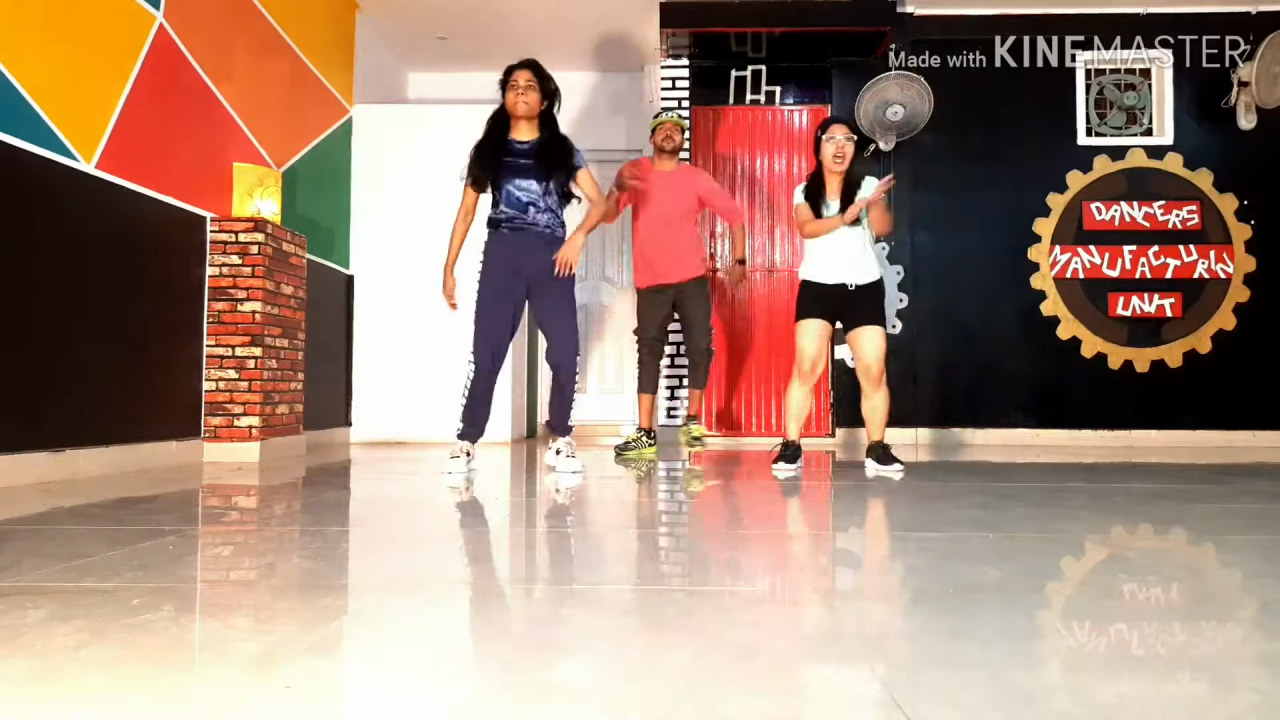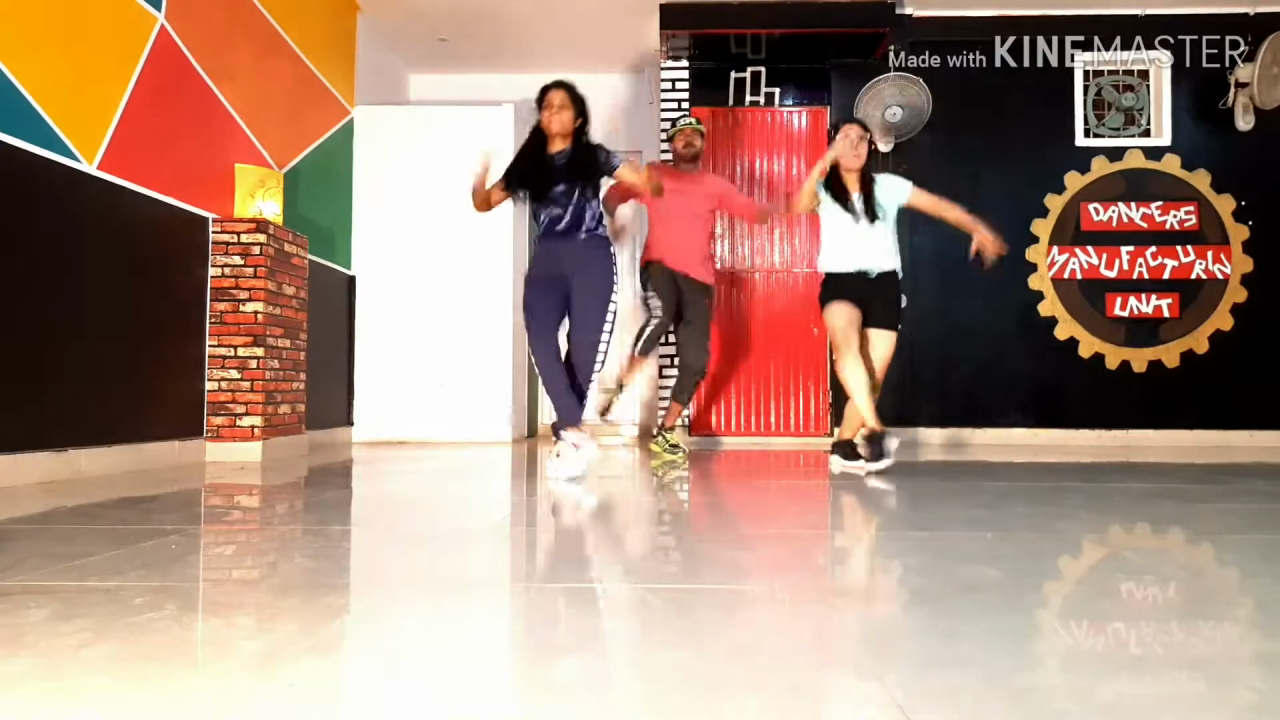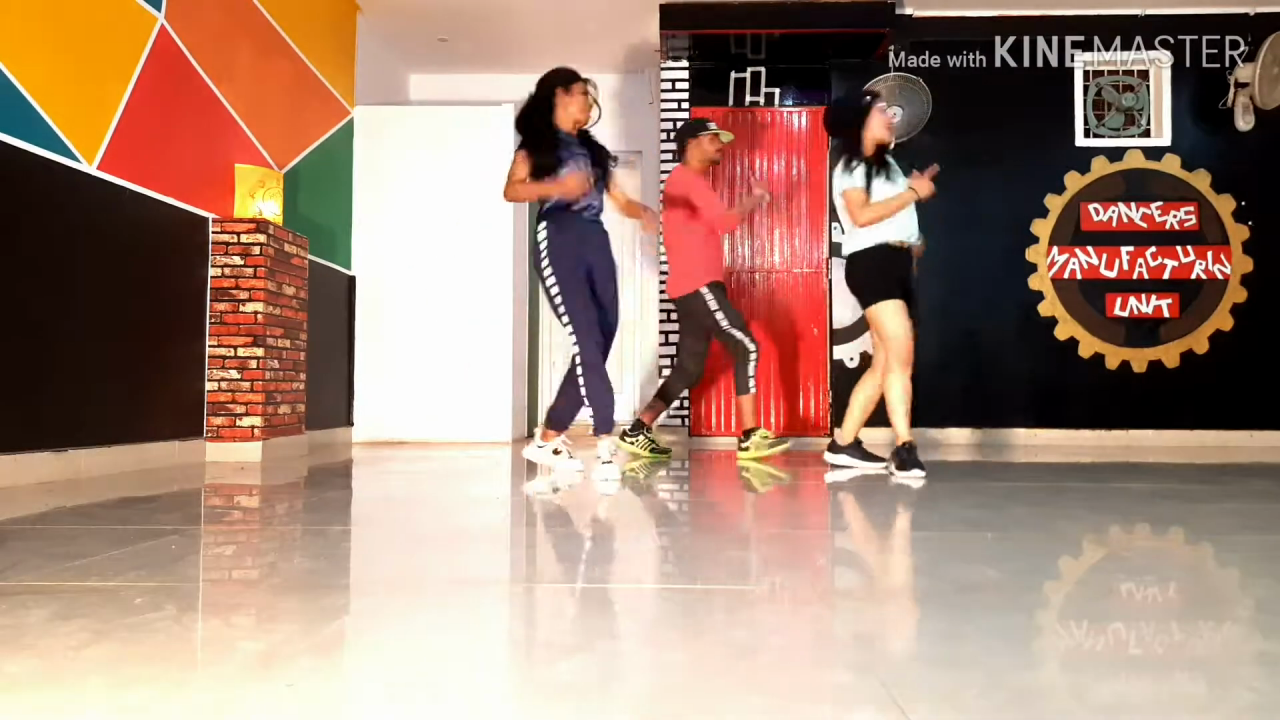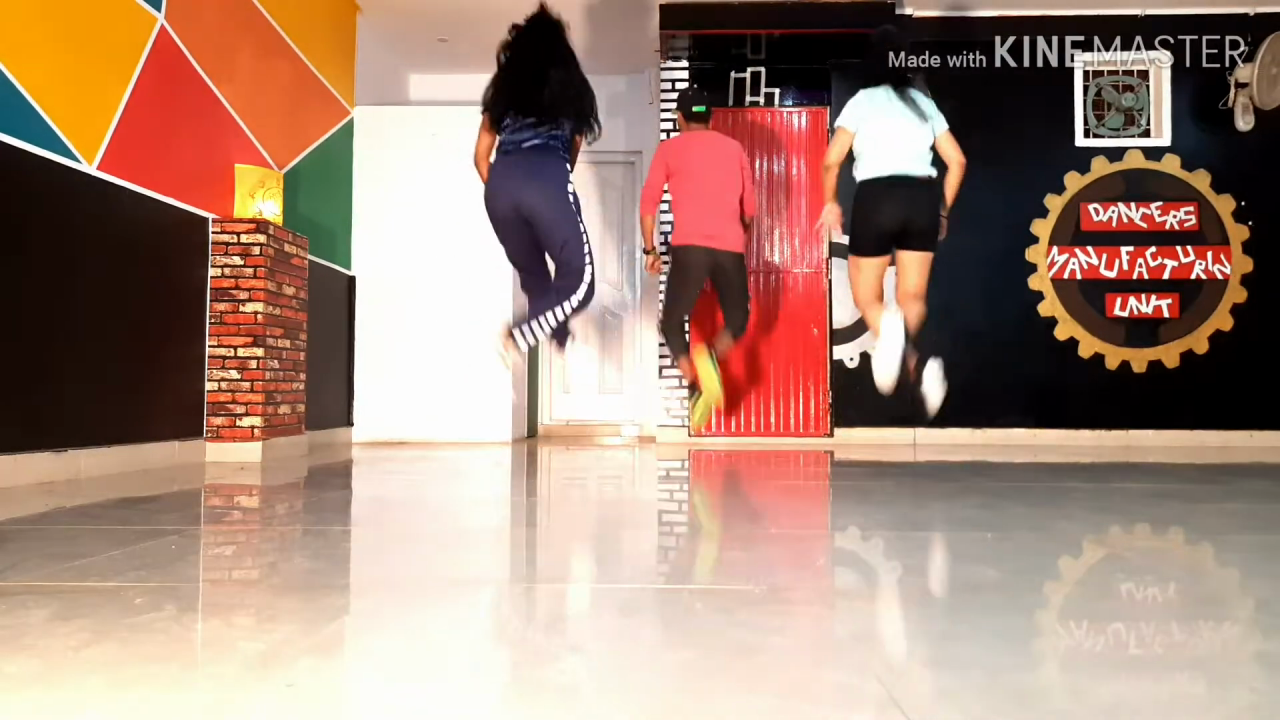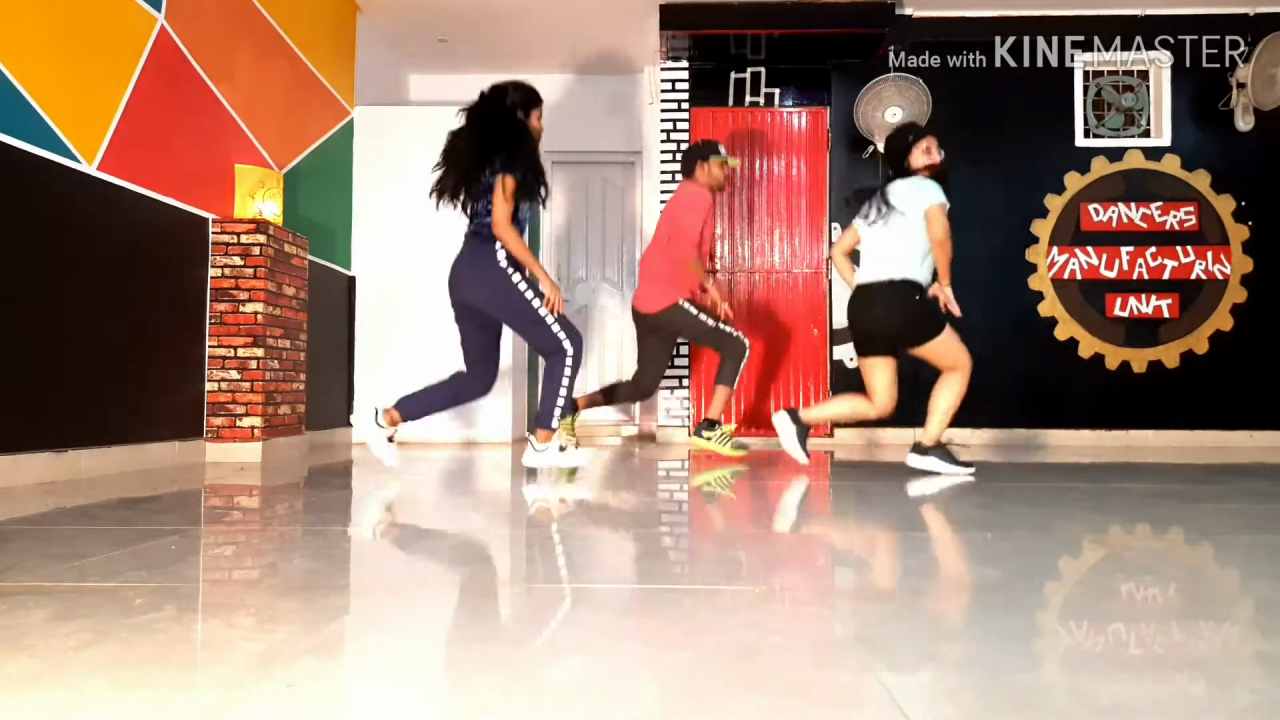
dt=0.7s
person 1, frame 1
left shoulder: (562, 148)
right shoulder: (490, 148)
left elbow: (597, 202)
right elbow: (467, 209)
left wrist: (577, 237)
right wrist: (449, 268)
left hip: (552, 255)
right hip: (503, 252)
left knee: (565, 354)
right knee: (486, 352)
left ankle: (559, 439)
right ankle: (465, 444)
person 1, frame 2
left shoulder: (591, 157)
right shoulder: (525, 167)
left elbow: (641, 181)
right elbow: (484, 203)
left wrist: (651, 182)
right wrist: (479, 189)
left hip: (591, 259)
right hip: (545, 262)
left knee: (584, 353)
right knee: (542, 343)
left ankle: (566, 438)
right ankle: (572, 432)
person 1, frame 3
left shoulder: (590, 148)
right shoulder: (534, 145)
left elbow: (619, 198)
right elbow: (512, 190)
left wrist: (645, 214)
right wrist: (555, 188)
left hip: (586, 251)
right hip: (557, 246)
left knee: (596, 348)
right knee: (587, 344)
left ankle: (547, 439)
right ankle: (601, 443)
person 1, frame 4
left shoulder: (501, 86)
right shoulder: (571, 87)
left elbow: (481, 157)
right elbow: (575, 146)
left hip: (502, 188)
right hip: (547, 180)
left knee: (533, 277)
right knee: (578, 281)
right ankle: (520, 335)
person 1, frame 5
left shoulder: (488, 156)
right shoulder: (510, 157)
right elbow: (502, 226)
right wrist: (544, 277)
left hip: (468, 274)
right hip: (490, 270)
left knee: (479, 377)
right knee: (564, 347)
left ankle: (385, 420)
right ankle: (545, 444)
person 2, frame 1
left shoulder: (867, 185)
right shoulder: (806, 193)
left elbow: (882, 229)
right elbow: (806, 229)
left wrist: (877, 205)
right wrist: (851, 214)
left hip: (862, 290)
right hip: (817, 289)
left knee: (874, 374)
right knee: (806, 369)
left ankle: (877, 446)
right ankle: (790, 446)
person 2, frame 2
left shoulder: (888, 186)
right shoulder: (825, 189)
left elbow: (940, 206)
right elbow: (799, 206)
left wrist: (978, 229)
right wrist: (824, 163)
left hip: (881, 285)
right hip: (839, 284)
left knee: (872, 377)
right knee: (846, 345)
left ankle: (845, 444)
right ankle: (872, 431)
person 2, frame 3
left shoulder: (883, 162)
right shoulder: (849, 168)
right elbow: (859, 216)
left wrist: (909, 236)
right wrist: (910, 193)
left hip: (893, 264)
right hip: (875, 263)
left knee: (884, 362)
right knee: (899, 353)
left ankle: (844, 442)
right ankle: (902, 446)
person 2, frame 4
left shoulder: (862, 100)
right shoulder: (923, 105)
left elbow: (833, 159)
right elbow: (956, 161)
left wrist: (831, 203)
right wrist: (944, 209)
left hip: (874, 198)
right hip: (921, 196)
left knee: (866, 298)
right knee: (911, 298)
left ankle: (898, 345)
right ankle: (910, 345)
person 2, frame 5
left shoulder: (876, 200)
right shoulder: (926, 188)
left elbow: (839, 252)
right elbow: (940, 238)
right wrist: (944, 283)
left hip: (864, 307)
right hip: (900, 300)
left knee: (879, 403)
right knee: (959, 365)
left ankle: (798, 419)
right ankle: (927, 447)
person 3, frame 1
left shoulder: (697, 178)
right shoulder: (635, 171)
left elbow: (731, 213)
right elbow: (607, 215)
left wrist: (739, 258)
right wrist: (617, 190)
left hip: (692, 279)
right hip: (651, 282)
left knee: (701, 348)
right knee: (649, 354)
left ankle: (693, 421)
right ankle: (644, 433)
person 3, frame 2
left shoulder: (715, 185)
right shoulder: (655, 175)
left elbow: (752, 211)
right elbow: (615, 196)
left wrist: (764, 210)
left hip: (697, 280)
right hip: (659, 267)
left knee: (696, 364)
right knee: (660, 315)
left ankle: (666, 432)
right ankle: (619, 385)
person 3, frame 3
left shoulder: (692, 181)
right shoulder: (687, 181)
right elbow: (725, 221)
right wrist: (756, 199)
left hip: (685, 285)
right hip: (700, 285)
left knee: (691, 366)
right knee: (745, 347)
left ankle: (639, 429)
right ankle: (750, 435)
person 3, frame 4
left shoulder: (669, 148)
right shoulder: (734, 148)
left elbow: (650, 199)
right elbow: (748, 206)
left wrist: (649, 249)
left hip: (690, 247)
right hip: (731, 250)
left knee: (671, 322)
right knee: (738, 318)
left ankle: (697, 386)
right ankle: (714, 358)
person 3, frame 5
left shoulder: (685, 197)
right shoulder: (699, 197)
right elbow: (686, 250)
left wrist: (701, 287)
right wrist: (709, 285)
left hip: (649, 304)
right hip: (668, 302)
left knee: (643, 385)
right knee: (737, 346)
left ankle: (570, 406)
right ankle: (710, 427)
